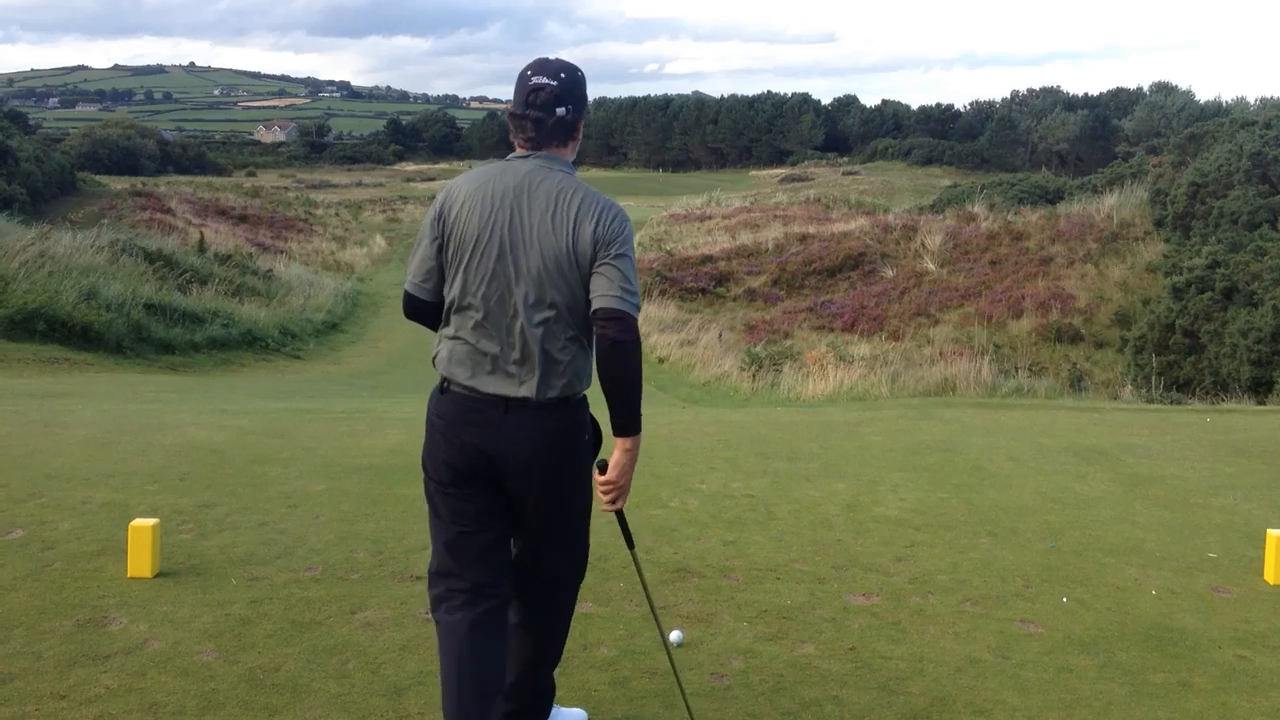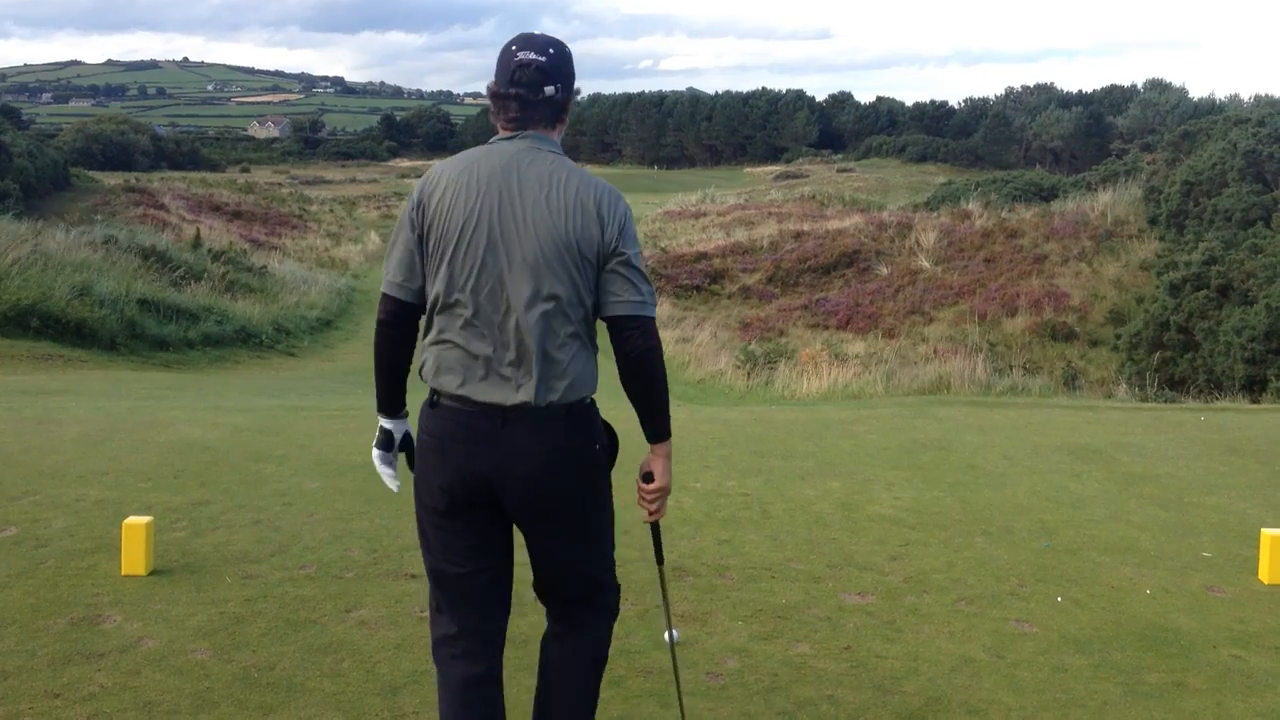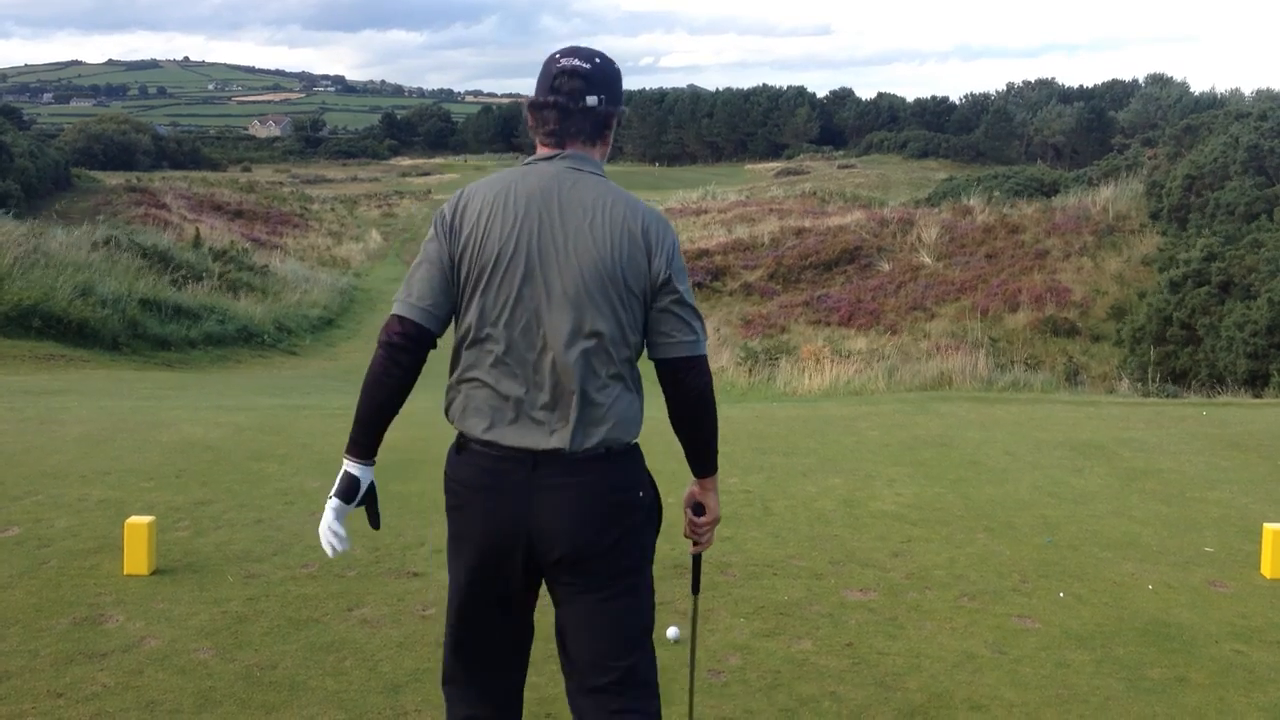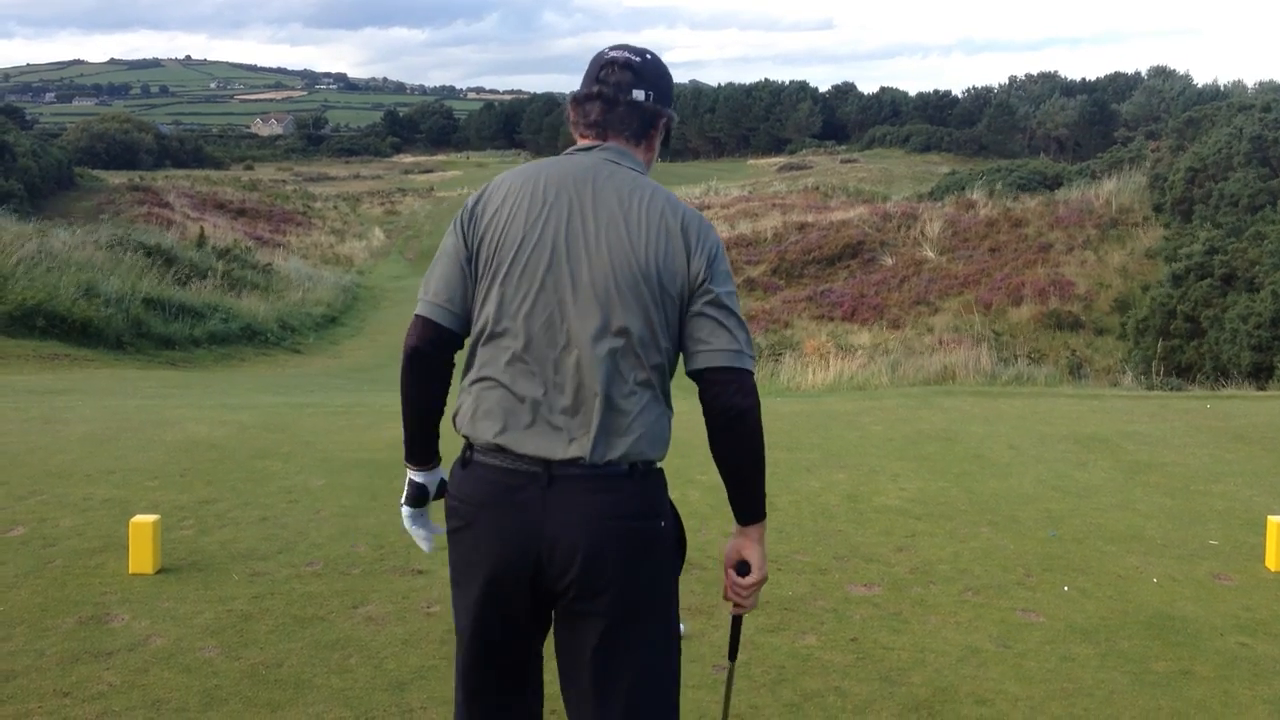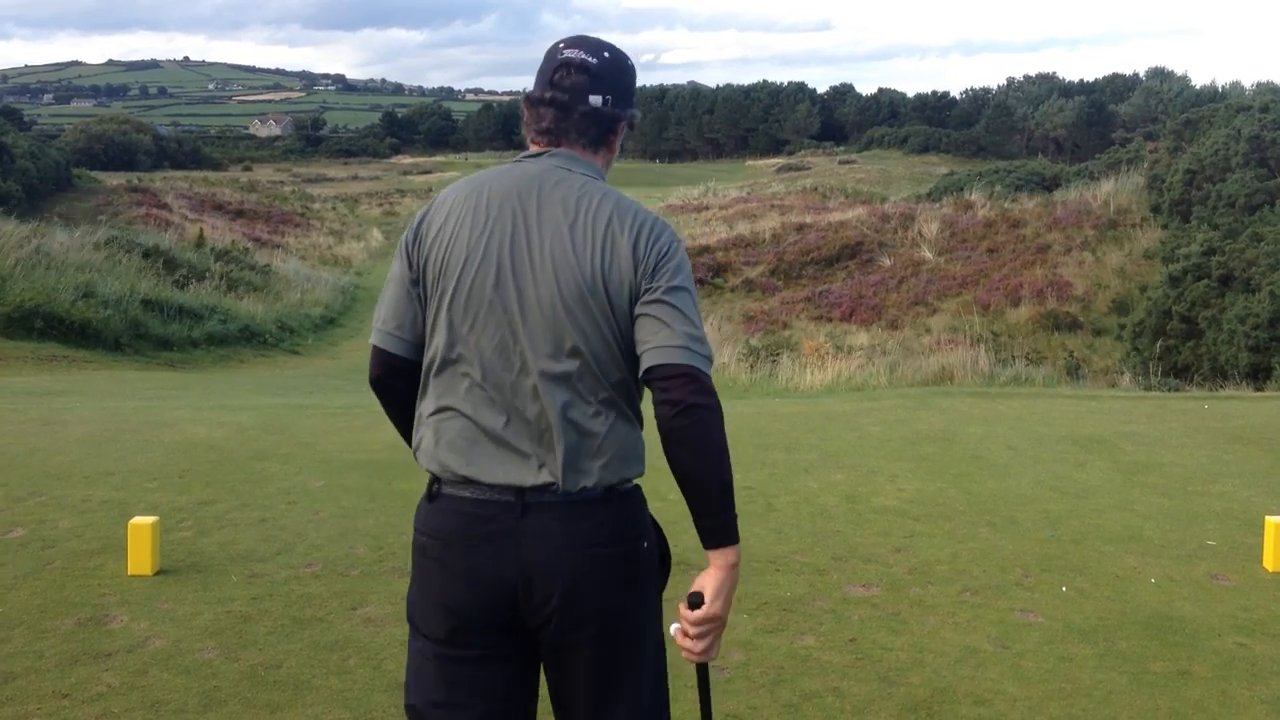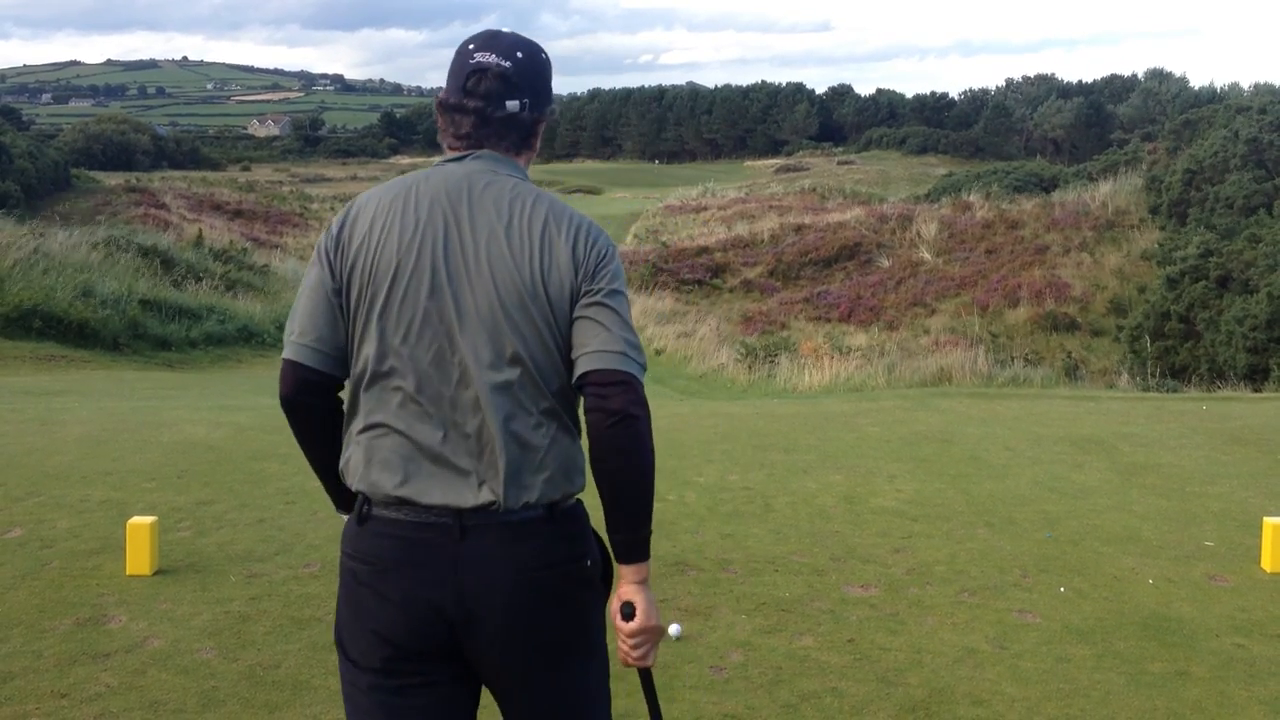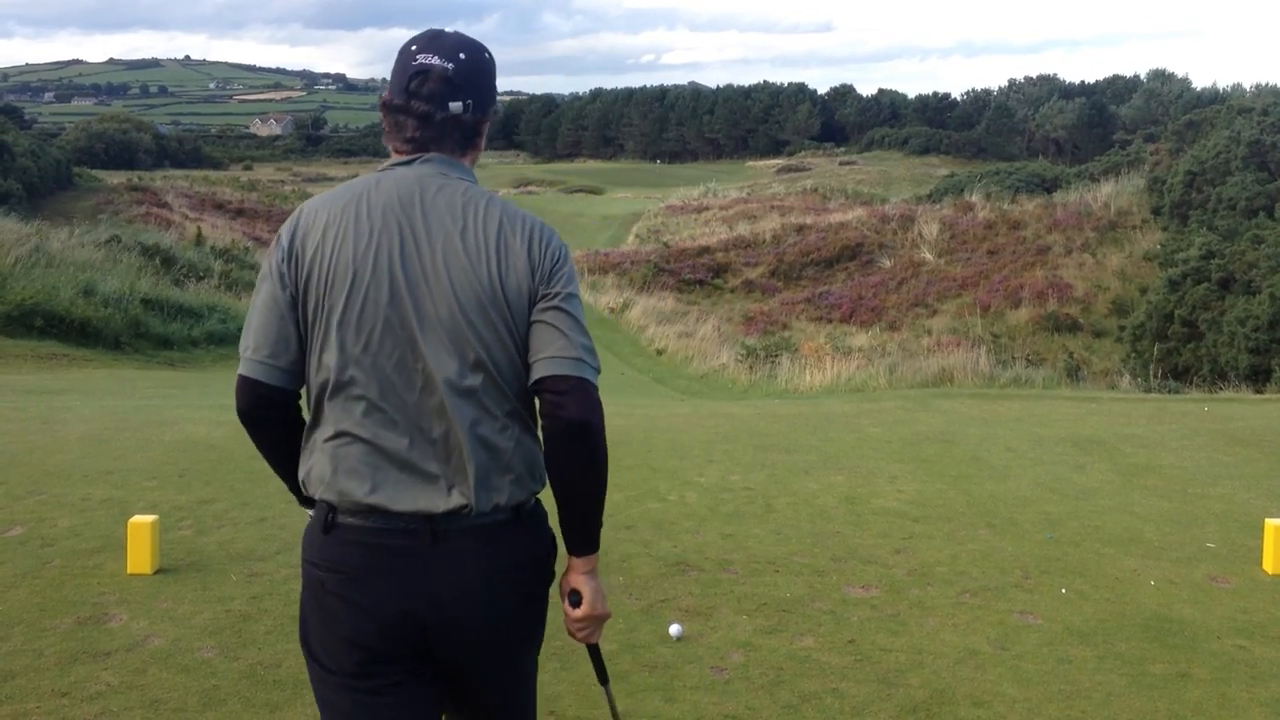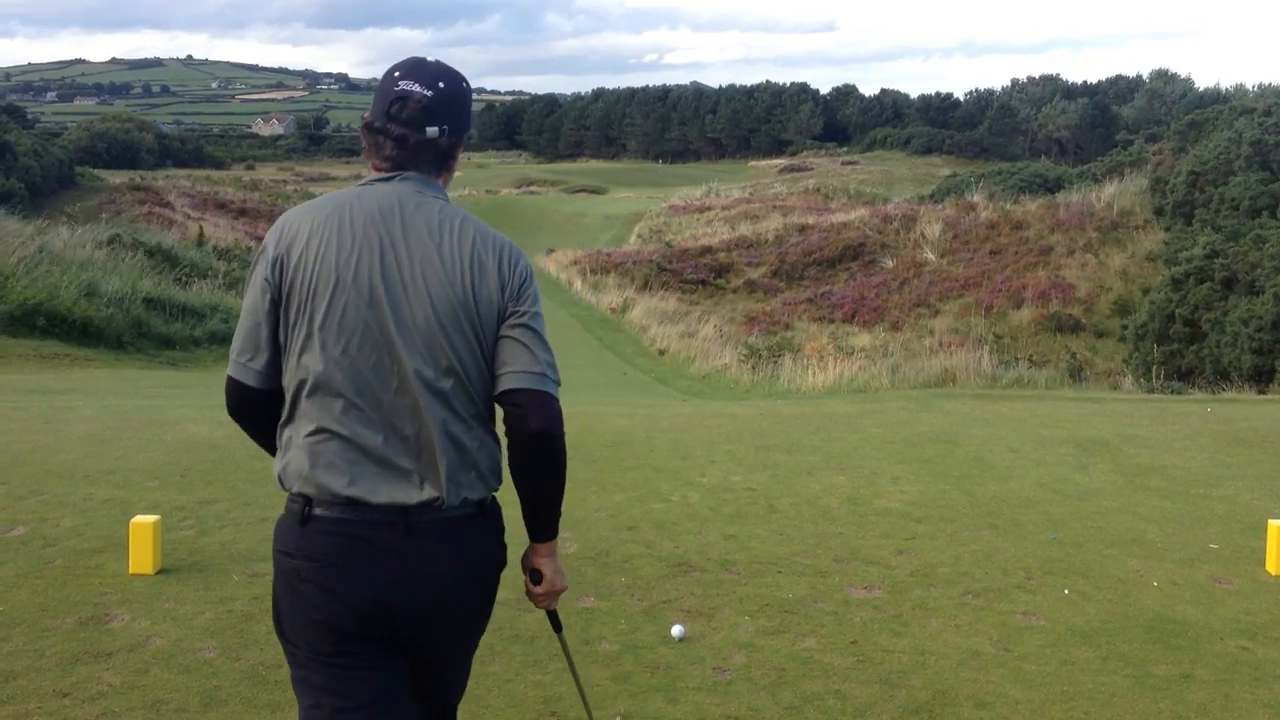
dt=0.3s
person 1, frame 1
left shoulder: (458, 193)
right shoulder: (599, 213)
left elbow: (418, 302)
right elbow: (616, 333)
right wrist: (625, 441)
left hip: (459, 418)
right hip: (549, 427)
left knee: (463, 587)
right knee: (545, 581)
person 1, frame 2
left shoulder: (438, 184)
right shoulder: (599, 200)
left elbow: (395, 315)
right elbow: (635, 337)
left wrist: (391, 418)
right wrist: (658, 446)
left hip: (454, 433)
right hip: (560, 439)
left knee: (466, 631)
right knee: (582, 606)
person 1, frame 3
left shoulder: (468, 206)
right shoulder: (644, 225)
left elbow: (402, 344)
right elbow: (685, 372)
left wrist: (358, 461)
right wrist: (705, 479)
left hip: (484, 479)
right hip: (599, 488)
person 1, frame 4
left shoulder: (493, 197)
right shoulder: (685, 230)
left elbow: (425, 345)
right elbow: (730, 396)
left wrist: (422, 466)
right wrist: (750, 527)
left hip: (489, 497)
right hip: (616, 511)
person 1, frame 5
left shoulder: (442, 212)
right shoulder: (641, 234)
left elbow: (388, 371)
right elbow: (685, 400)
right wrist: (721, 556)
left hip: (459, 532)
right hip: (594, 538)
person 1, frame 6
left shoulder: (361, 220)
right shoulder: (576, 238)
left elbow: (302, 387)
right elbow: (617, 410)
left wrist: (353, 505)
right wrist: (633, 570)
left hip: (392, 556)
right hip: (533, 556)
person 1, frame 7
left shoulder: (312, 226)
right shoulder: (530, 240)
left elbow: (259, 398)
right elbow: (572, 414)
right wrist: (583, 559)
left hip: (356, 561)
right hip: (495, 556)
person 1, frame 8
left shoulder: (297, 231)
right shoulder: (496, 255)
left elbow: (247, 394)
right elbow: (534, 420)
right wrist: (542, 543)
left hip: (329, 547)
right hip: (455, 545)
